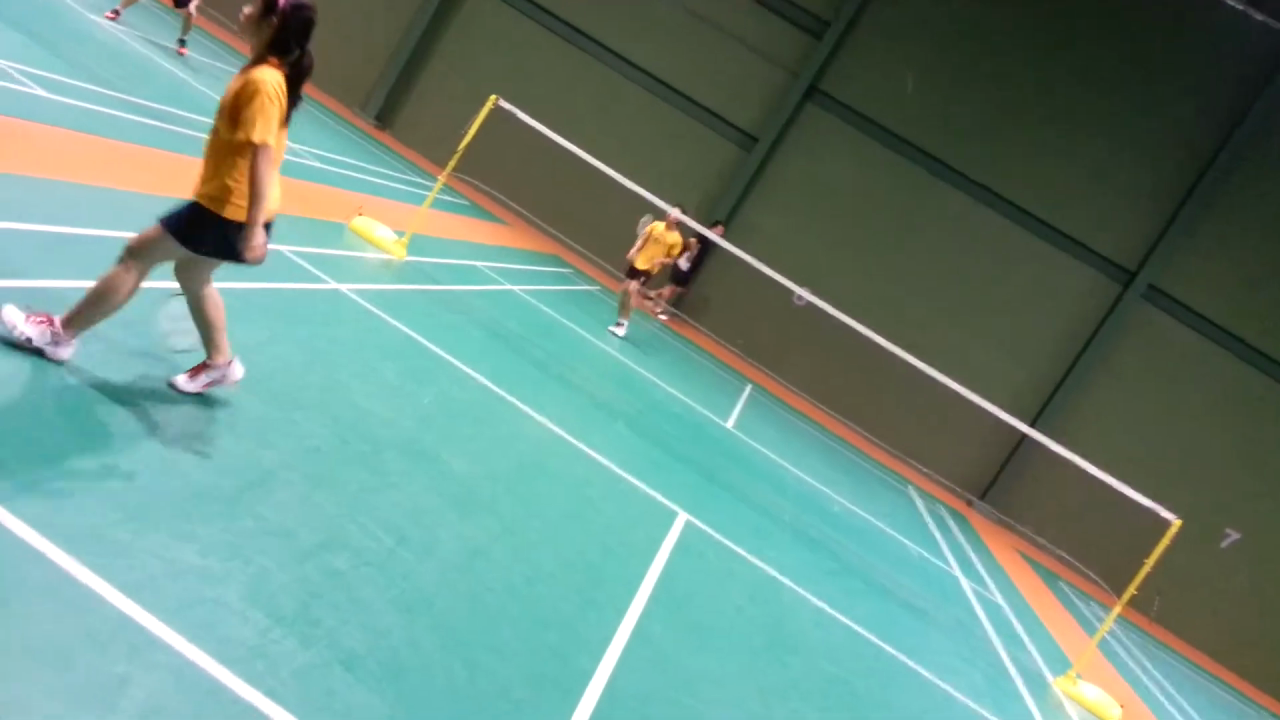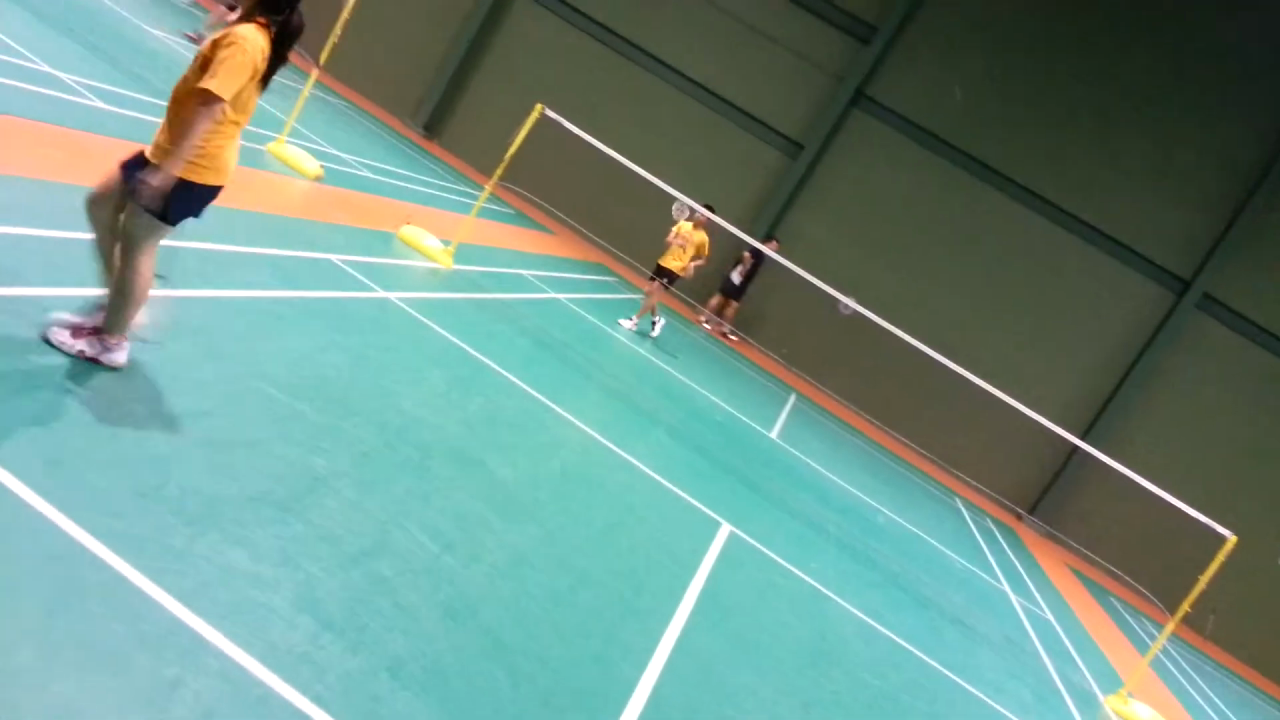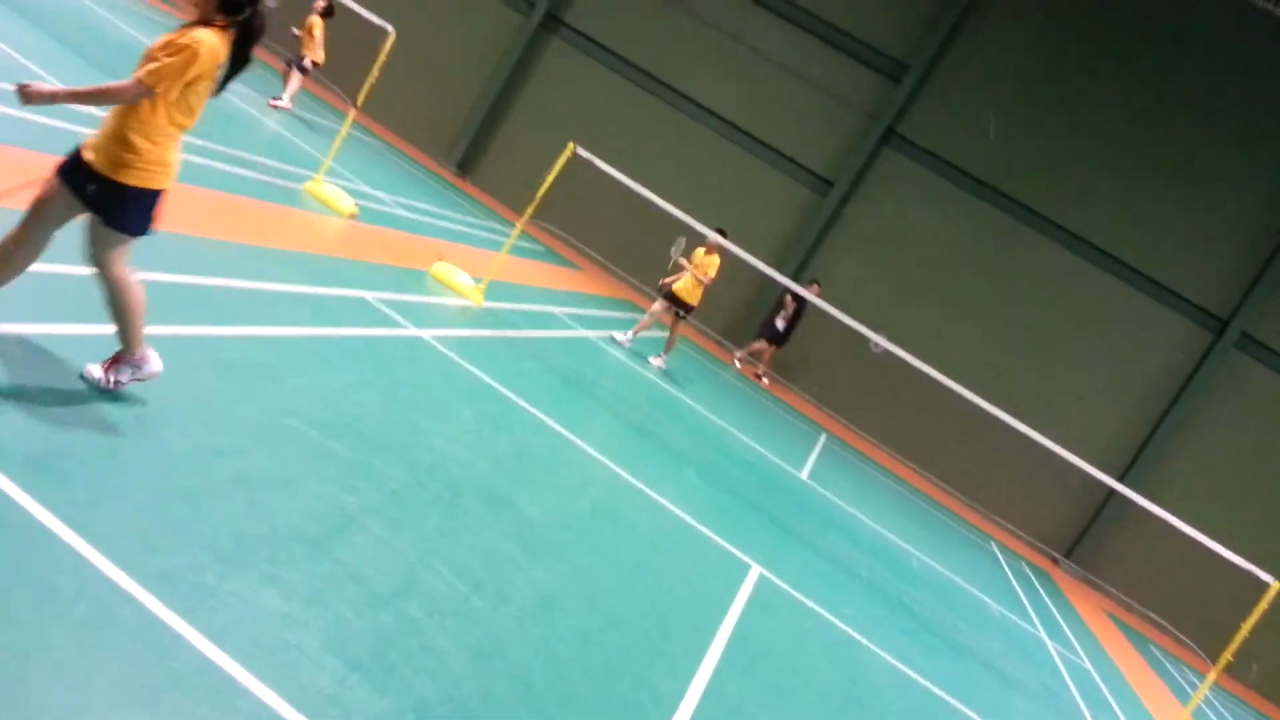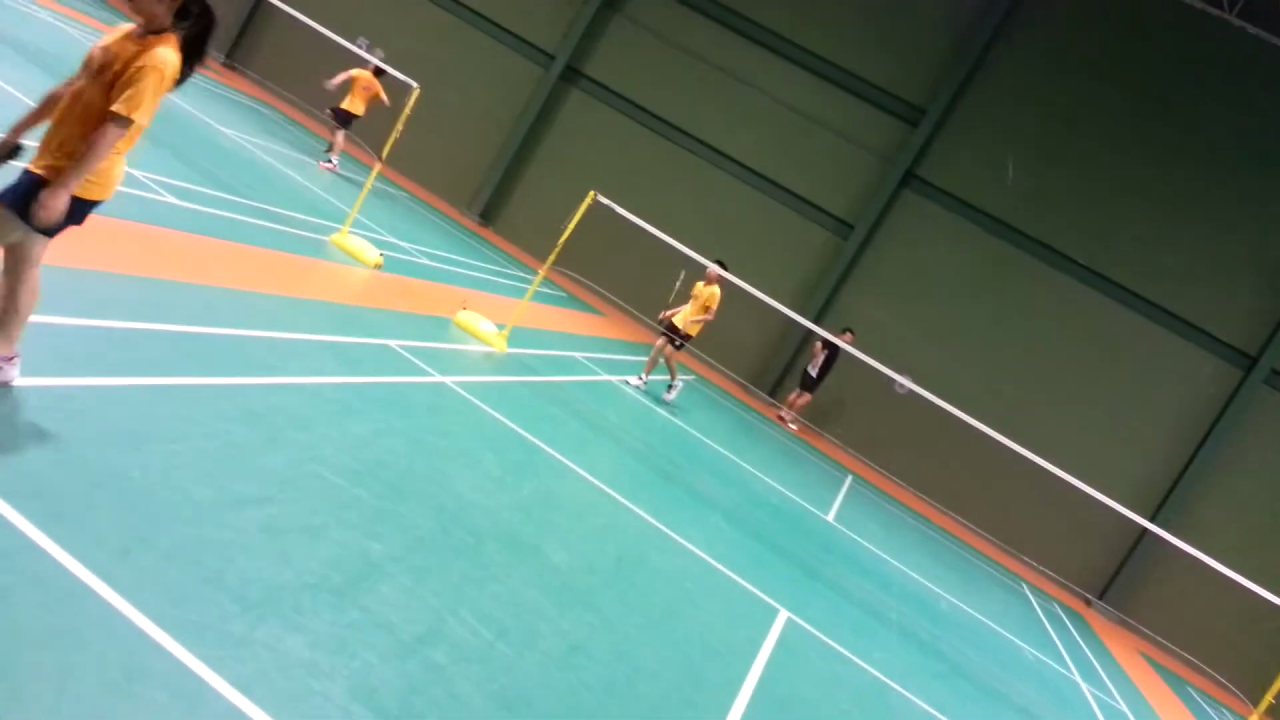
dt=0.3s
person 1, frame 1
left shoulder: (262, 82)
right shoulder: (267, 75)
left elbow: (260, 159)
left wrist: (254, 227)
left hip: (229, 210)
right hip: (234, 206)
left knee: (134, 258)
right knee: (192, 277)
left ankle: (60, 333)
right ankle: (220, 362)
person 1, frame 2
left shoulder: (243, 39)
right shoulder: (249, 31)
left elbow: (208, 107)
left wrist: (162, 173)
left hip: (188, 167)
right hip: (170, 152)
left knee: (136, 242)
right knee: (101, 203)
left ankle: (110, 341)
right ankle: (110, 310)
person 1, frame 3
left shoulder: (201, 44)
right shoulder: (199, 35)
left elbow: (133, 91)
left wrist: (54, 94)
left hip: (133, 170)
right hip: (106, 153)
left knee: (109, 262)
right knee: (35, 222)
left ankle: (137, 358)
person 1, frame 4
left shoulder: (158, 59)
right shoulder: (125, 35)
left elbow: (114, 130)
right elbow: (71, 89)
left wrist: (62, 189)
left hip: (75, 180)
right hip: (57, 165)
